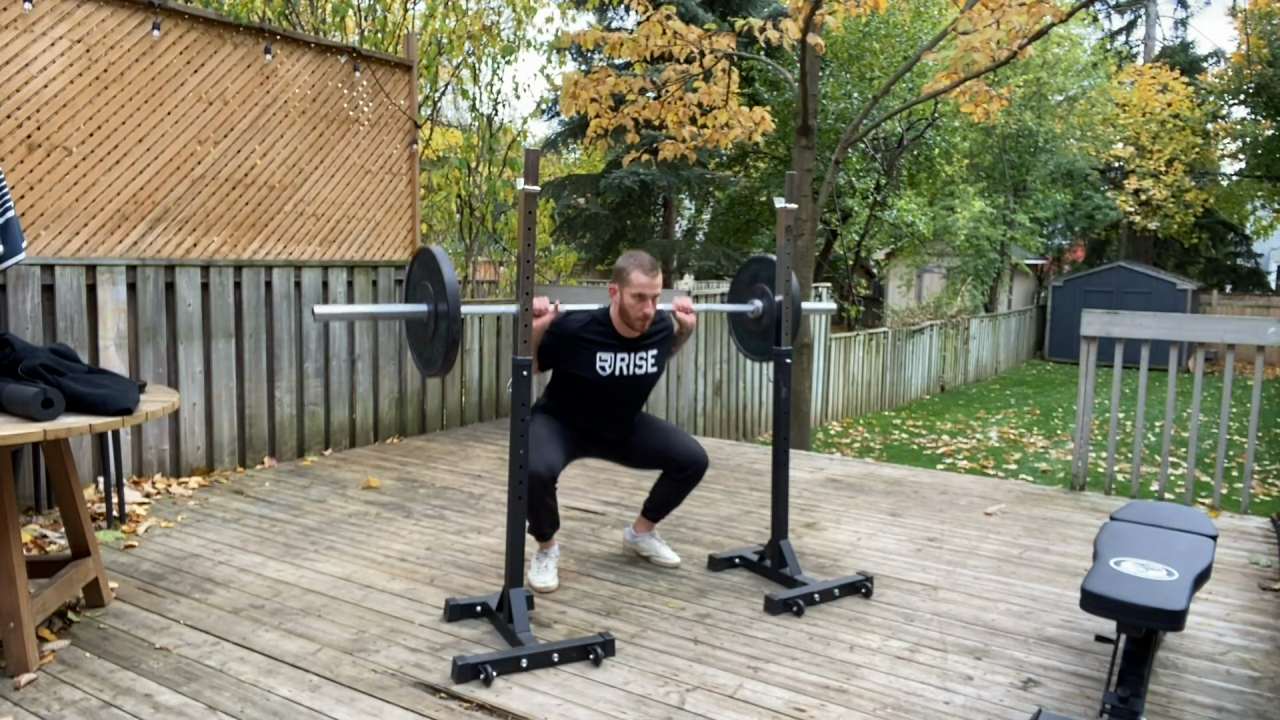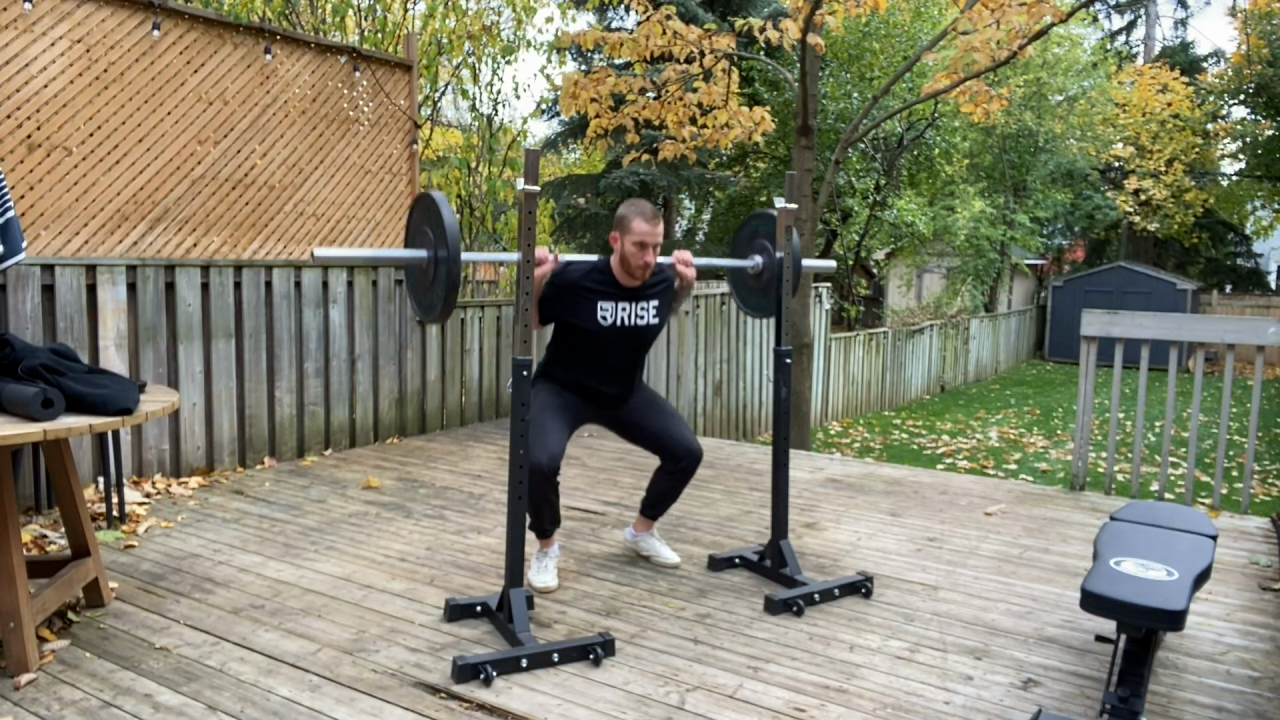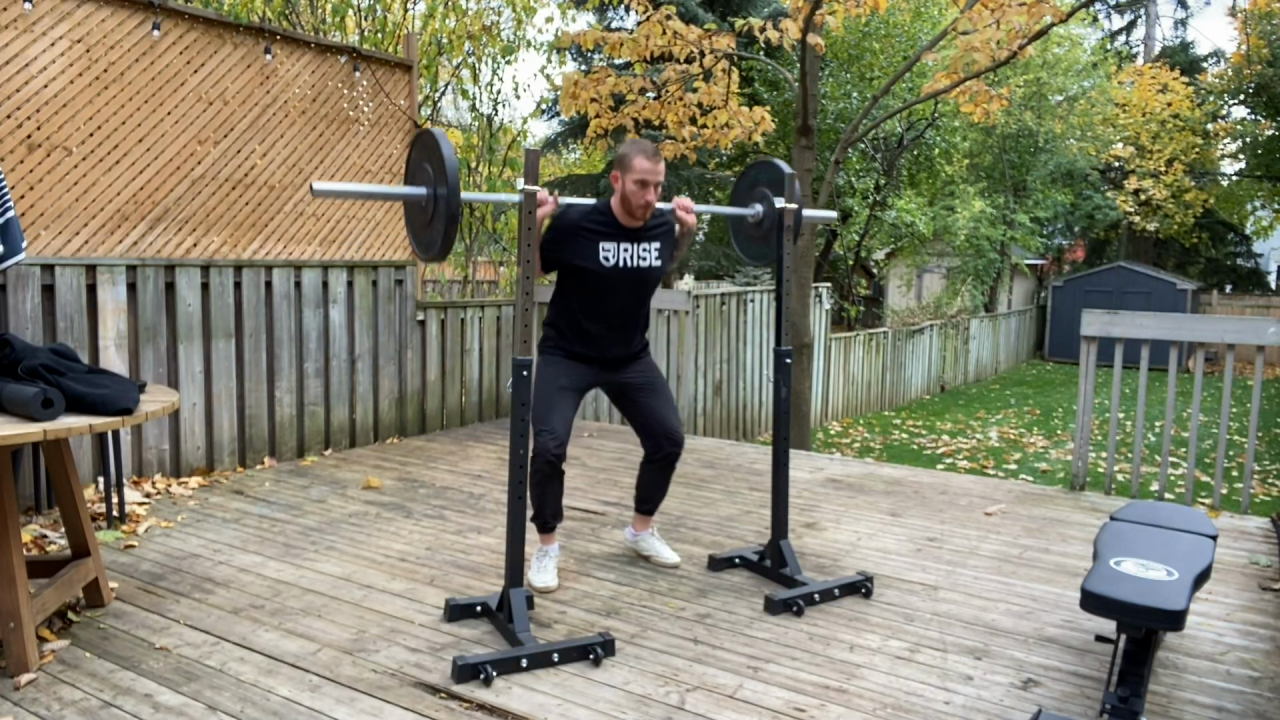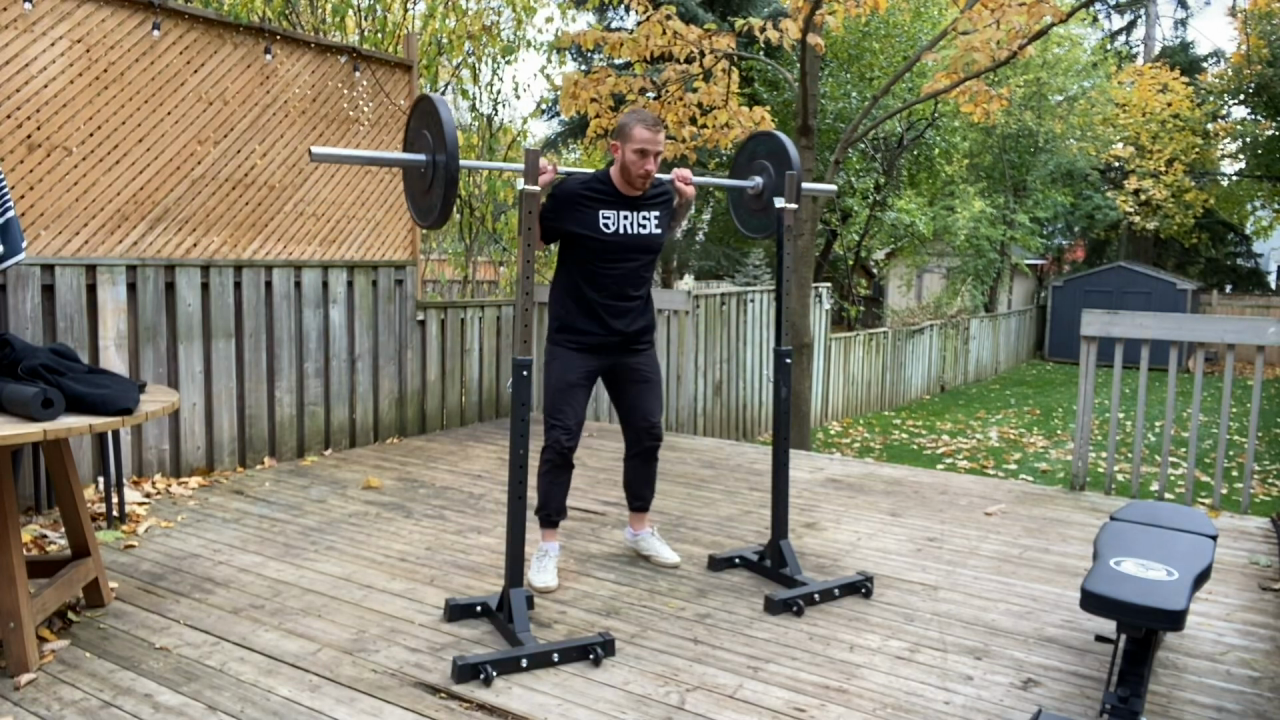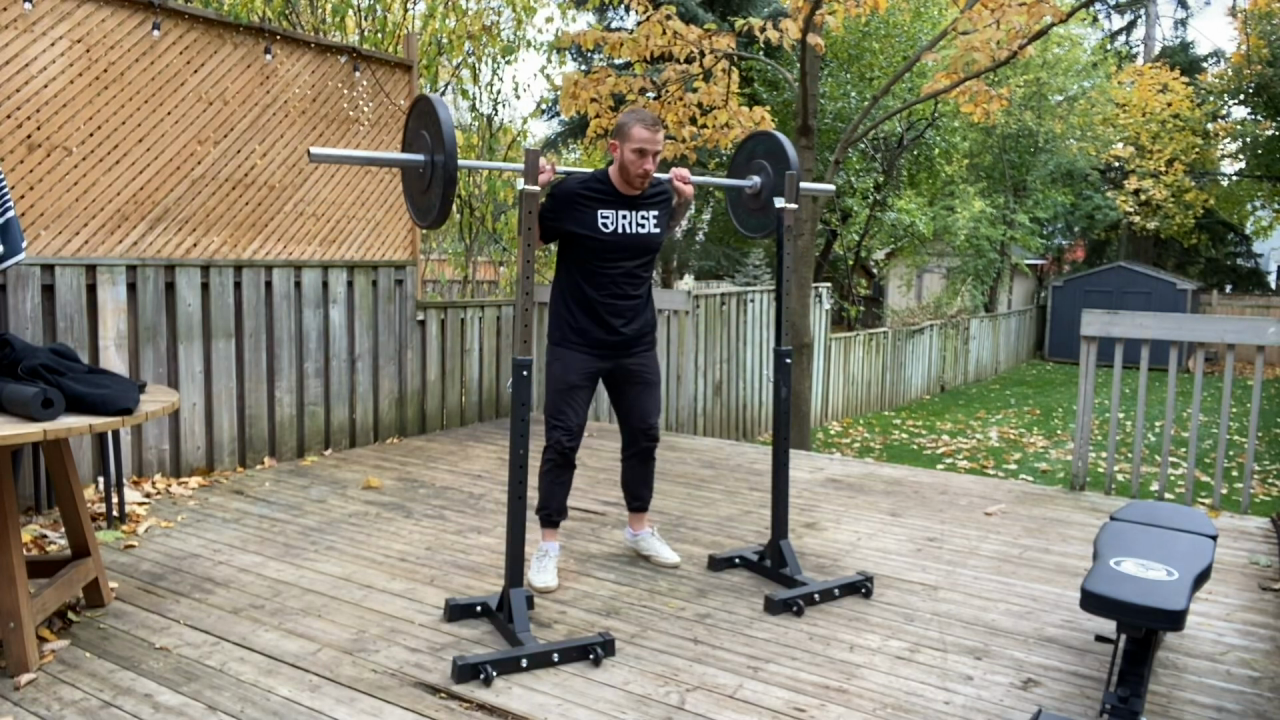
dt=0.2s
person 1, frame 1
left shoulder: (661, 328)
right shoulder: (574, 330)
left wrist: (685, 328)
right wrist: (535, 329)
left hip: (623, 427)
right hip: (562, 424)
left knee: (692, 459)
right knee: (537, 470)
left ankle: (641, 532)
right ankle: (546, 550)
person 1, frame 2
left shoulder: (662, 280)
right shoulder: (575, 279)
left wrist: (686, 282)
right wrist: (537, 279)
left hip: (625, 390)
right hip: (562, 388)
left knee: (686, 451)
right knee: (541, 462)
left ankle: (642, 531)
right ankle: (546, 548)
person 1, frame 3
left shoulder: (662, 226)
right shoulder: (576, 223)
right elbow: (529, 272)
left wrist: (687, 229)
right wrist: (537, 223)
left hip: (630, 356)
right hip: (568, 355)
left knee: (669, 439)
right knee: (549, 447)
left ankle: (641, 530)
right ankle: (546, 546)
person 1, frame 4
left shoulder: (661, 196)
right shoulder: (575, 193)
right elbow: (528, 242)
left wrist: (685, 200)
right wrist: (534, 193)
left hip: (635, 342)
right hip: (575, 341)
left knee: (646, 437)
right knee: (561, 442)
left ankle: (640, 530)
right ankle: (548, 546)
person 1, frame 5
left shoulder: (660, 194)
right shoulder: (575, 192)
left wrist: (683, 200)
left hip: (636, 343)
right hip: (576, 342)
left knee: (643, 438)
right knee: (563, 443)
left ankle: (639, 529)
right ankle: (548, 546)
